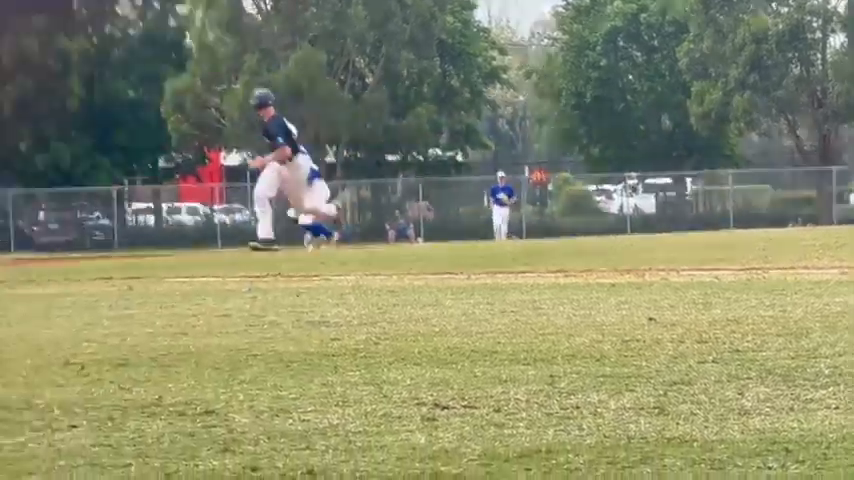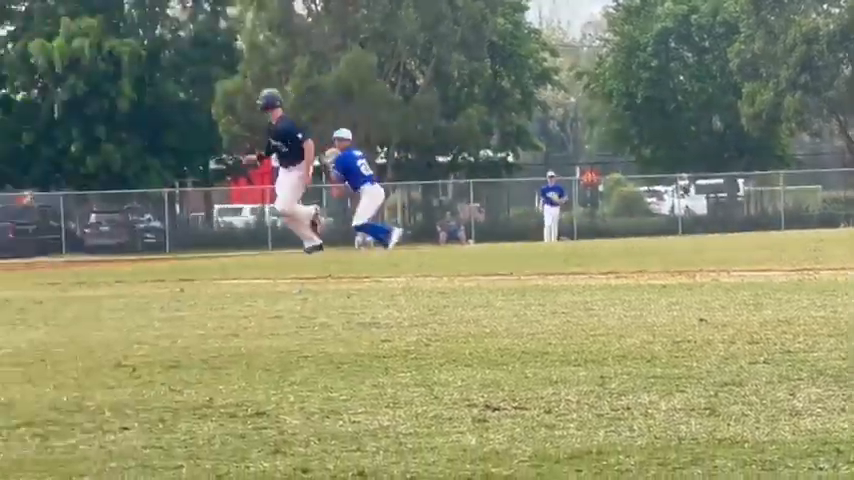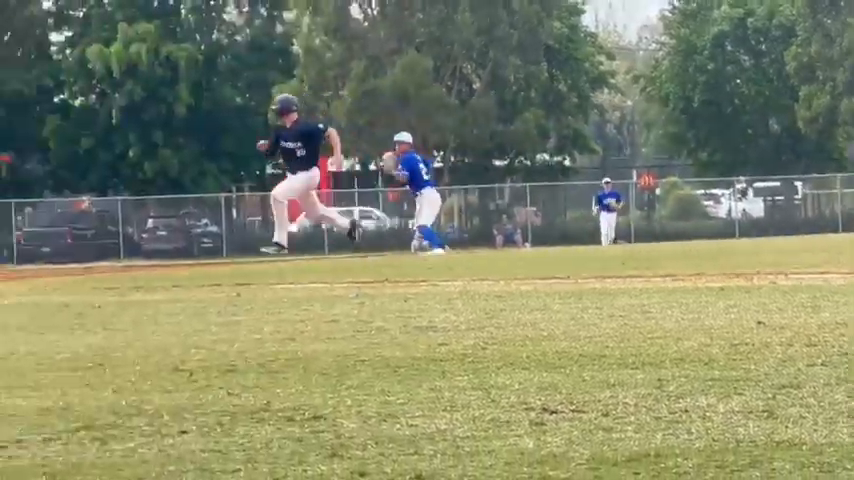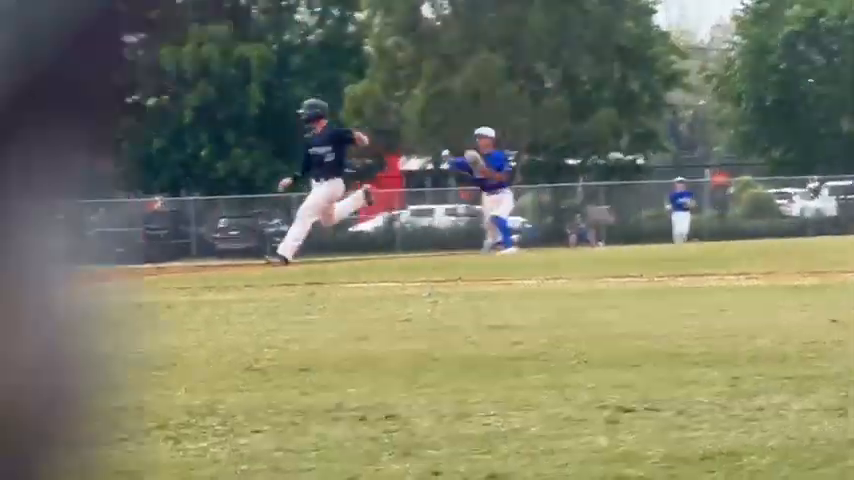
dt=0.1s
person 1, frame 1
left shoulder: (275, 124)
right shoulder: (270, 123)
left elbow: (286, 151)
left wrist: (264, 161)
left hip: (295, 163)
right hip: (280, 164)
left knee: (304, 205)
right knee: (260, 194)
left ankle: (332, 210)
right ankle: (266, 238)
person 1, frame 2
left shoulder: (287, 126)
right shoulder: (272, 127)
left elbow: (309, 145)
left wrist: (306, 171)
right wrist: (256, 158)
left hip: (298, 170)
right hip: (284, 171)
left knee: (283, 208)
right knee: (288, 211)
left ankle: (311, 213)
right ankle: (313, 242)
person 1, frame 3
left shoulder: (306, 126)
right shoulder: (279, 130)
left elbow: (331, 132)
right elbow: (270, 153)
left wrist: (337, 154)
right wrist: (264, 146)
left hip: (307, 175)
right hip: (294, 175)
left knee: (277, 195)
right knee: (314, 212)
left ankle: (280, 243)
right ankle: (348, 225)
person 1, frame 4
left shoulder: (335, 133)
right shoulder: (309, 138)
left elbow: (363, 140)
right elbow: (306, 166)
left wrist: (359, 137)
right wrist: (291, 180)
left hip: (331, 184)
right hip: (318, 184)
left knee: (305, 214)
right knee: (329, 219)
left ankle: (284, 254)
right ankle: (361, 196)
